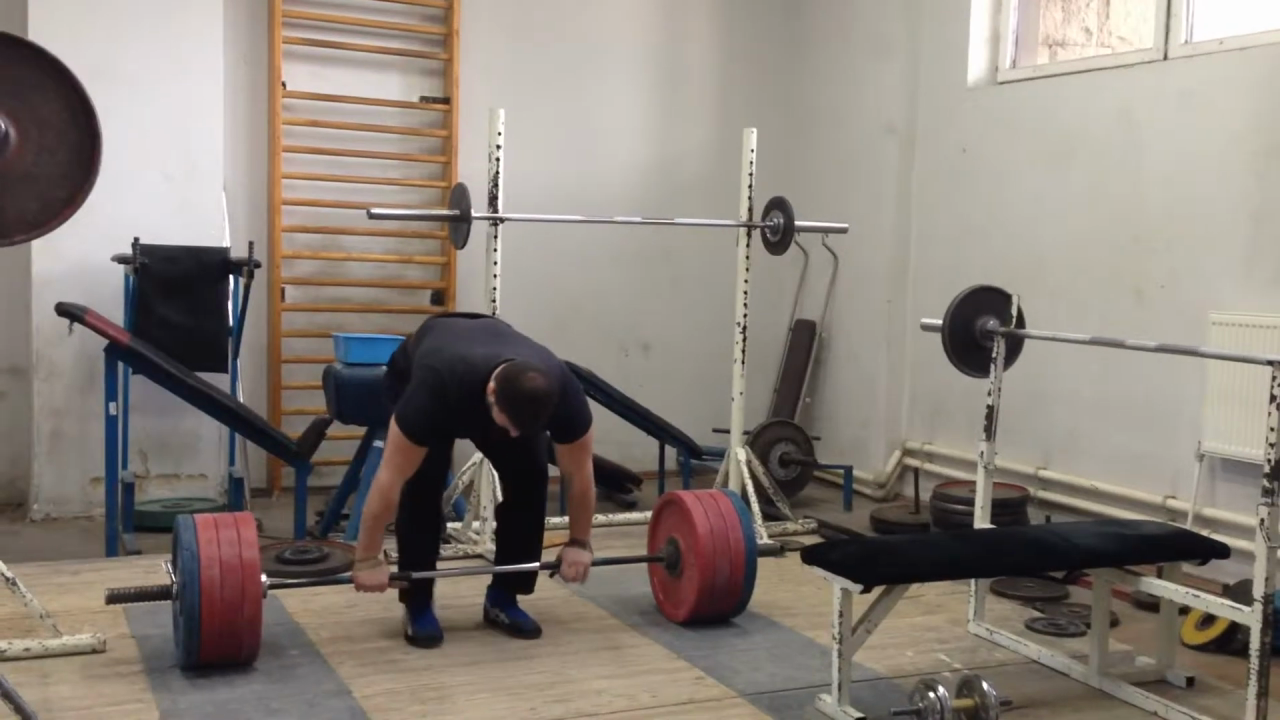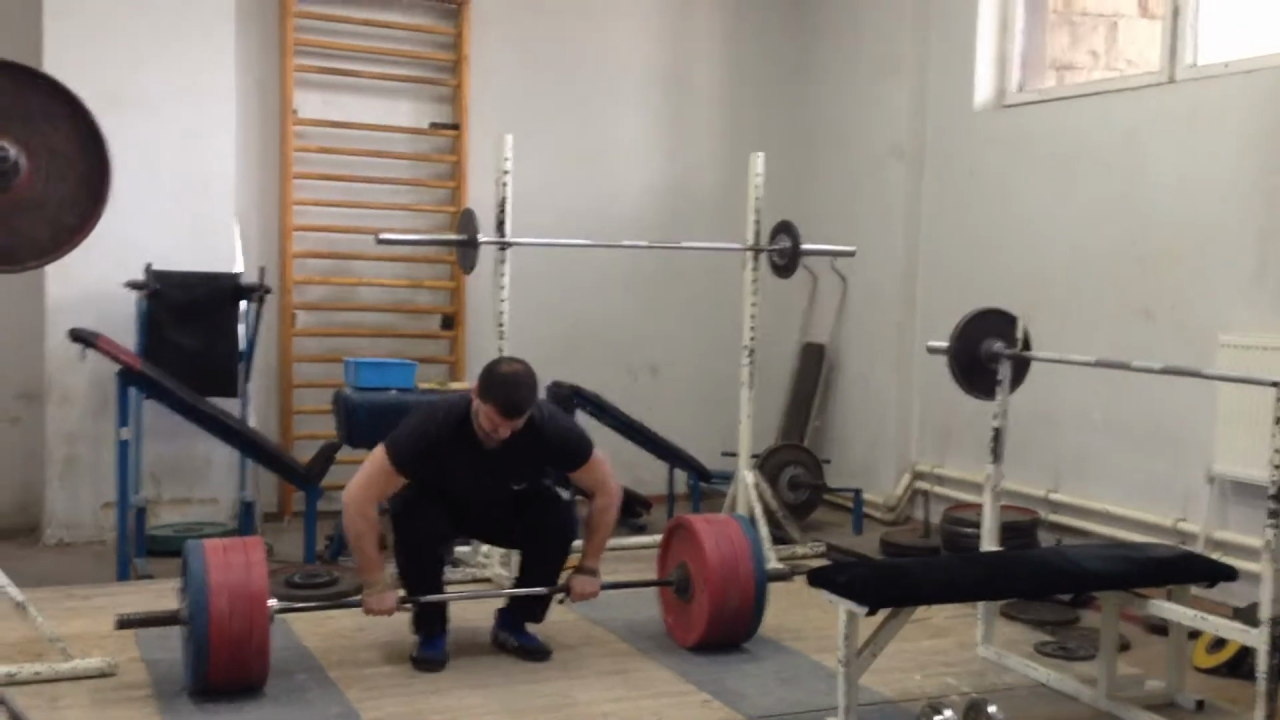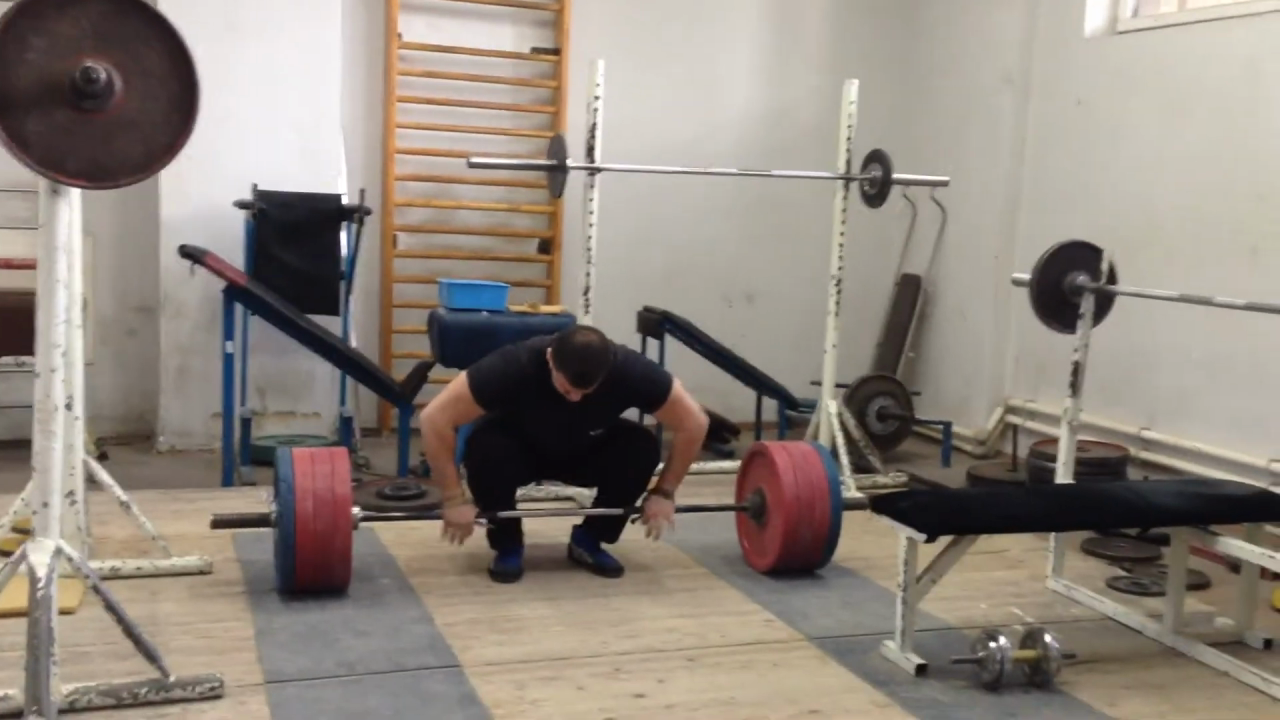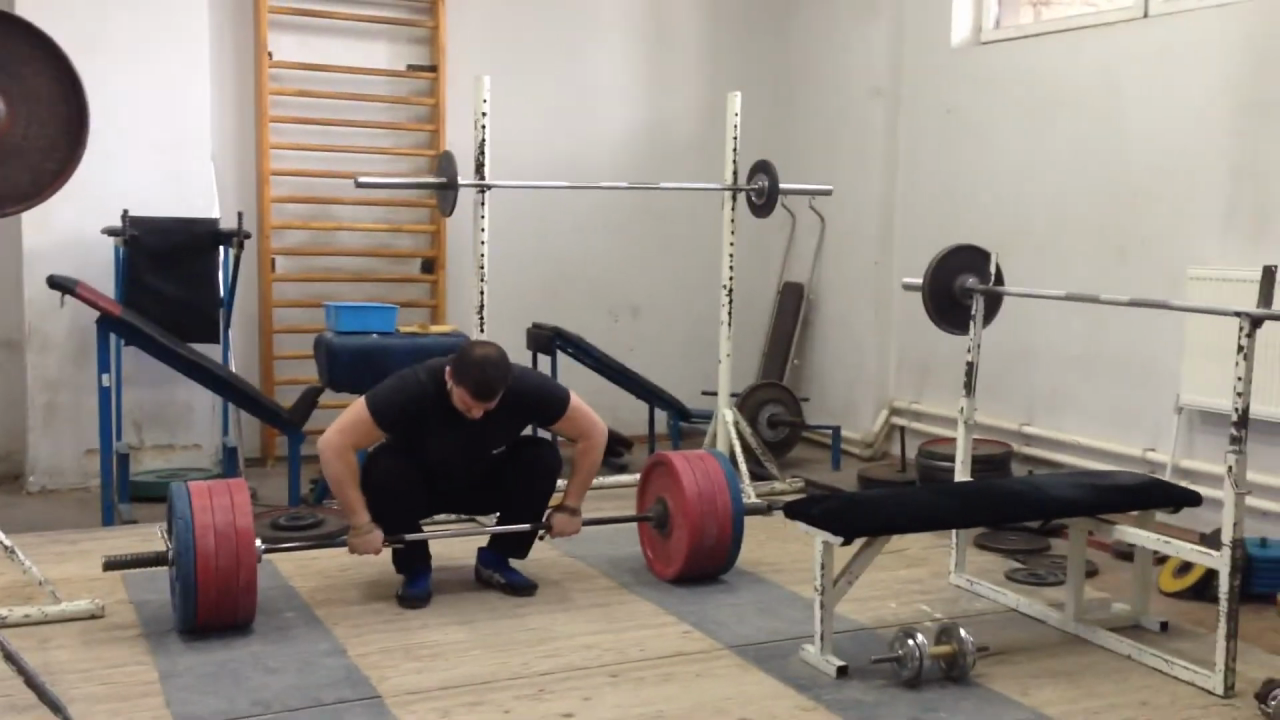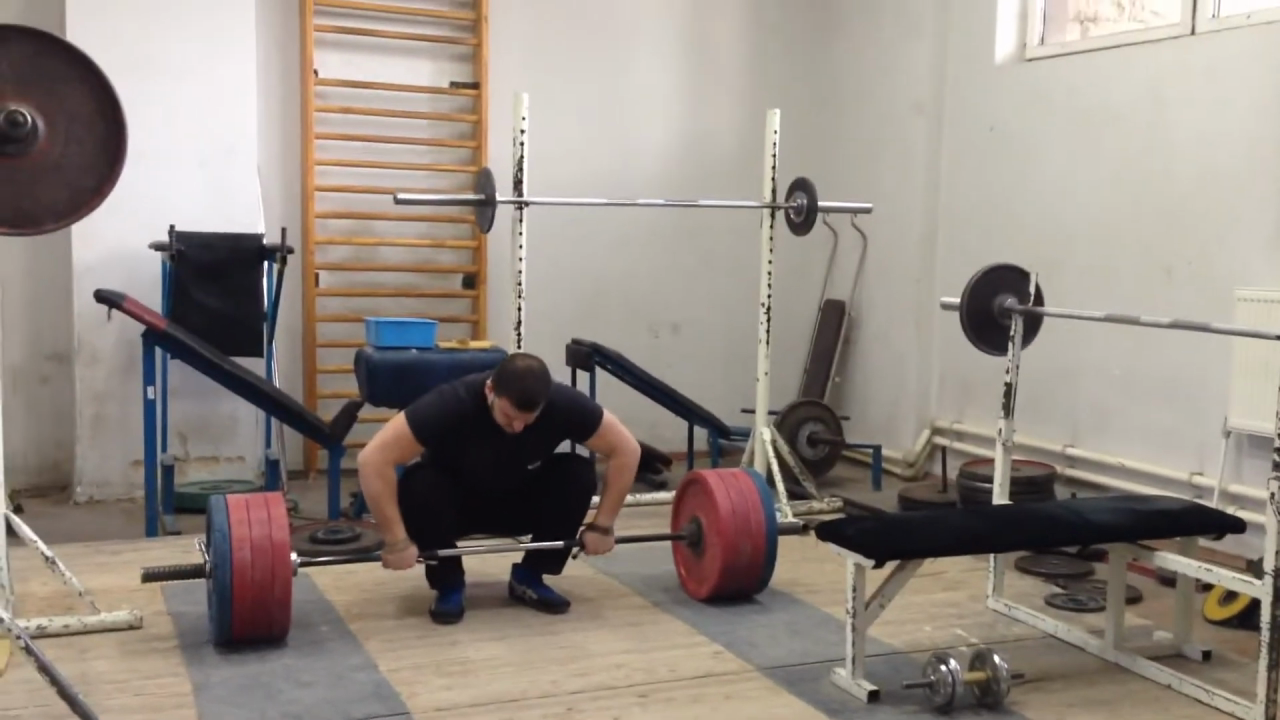
dt=1s
person 1, frame 1
left shoulder: (563, 393)
right shoulder: (436, 387)
left elbow: (579, 474)
right elbow: (390, 478)
left wrist: (580, 543)
right wrist: (368, 559)
right hip: (414, 370)
left knee: (530, 478)
right knee: (425, 483)
left ankle: (503, 597)
right ankle: (418, 605)
person 1, frame 2
left shoulder: (552, 427)
right shoulder: (434, 423)
left elbow: (607, 490)
right elbow: (358, 497)
left wrist: (589, 568)
right wrist: (375, 584)
left hip: (506, 502)
right hip: (436, 498)
left knee: (559, 521)
right knee: (417, 527)
left ankle: (513, 623)
right ankle: (431, 631)
person 1, frame 3
left shoulder: (630, 370)
right shoulder: (515, 365)
left elbow: (694, 422)
right elbow: (434, 417)
left wrist: (663, 493)
right wrist: (454, 499)
left hip: (585, 452)
right hip: (519, 451)
left knee: (643, 448)
right knee: (486, 450)
left ankle: (588, 540)
right ankle: (507, 545)
person 1, frame 4
left shoulder: (527, 387)
right shoulder: (413, 388)
left elbow: (594, 432)
right elbow: (333, 443)
left wrist: (570, 508)
right wrist: (361, 525)
left hip: (486, 484)
right hip: (420, 488)
left knee: (544, 458)
right knee: (382, 470)
left ankle: (495, 560)
right ankle: (415, 568)
person 1, frame 5
left shoulder: (563, 404)
right shoulder: (452, 404)
left elbow: (626, 449)
right elbow: (373, 459)
left wrist: (602, 526)
right wrist: (397, 541)
left hip: (520, 505)
right hip: (456, 507)
left knee: (579, 474)
right knee: (418, 485)
left ankle: (528, 577)
right ankle: (449, 584)
